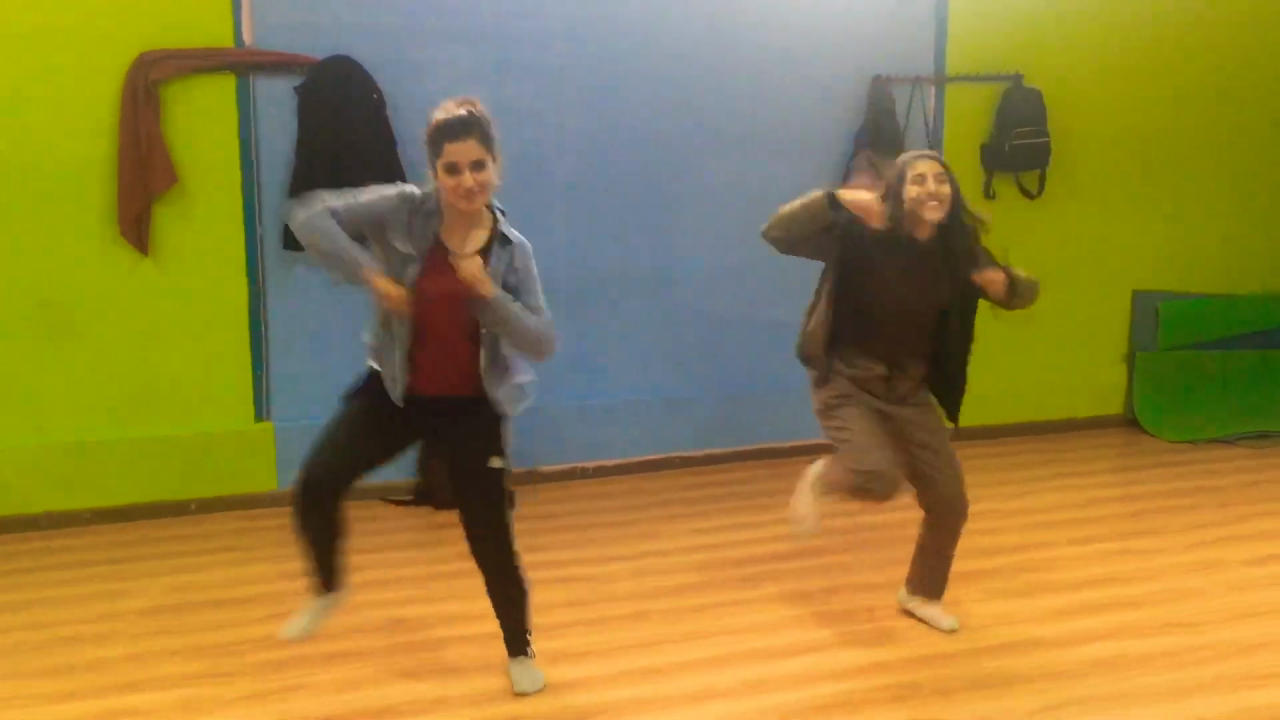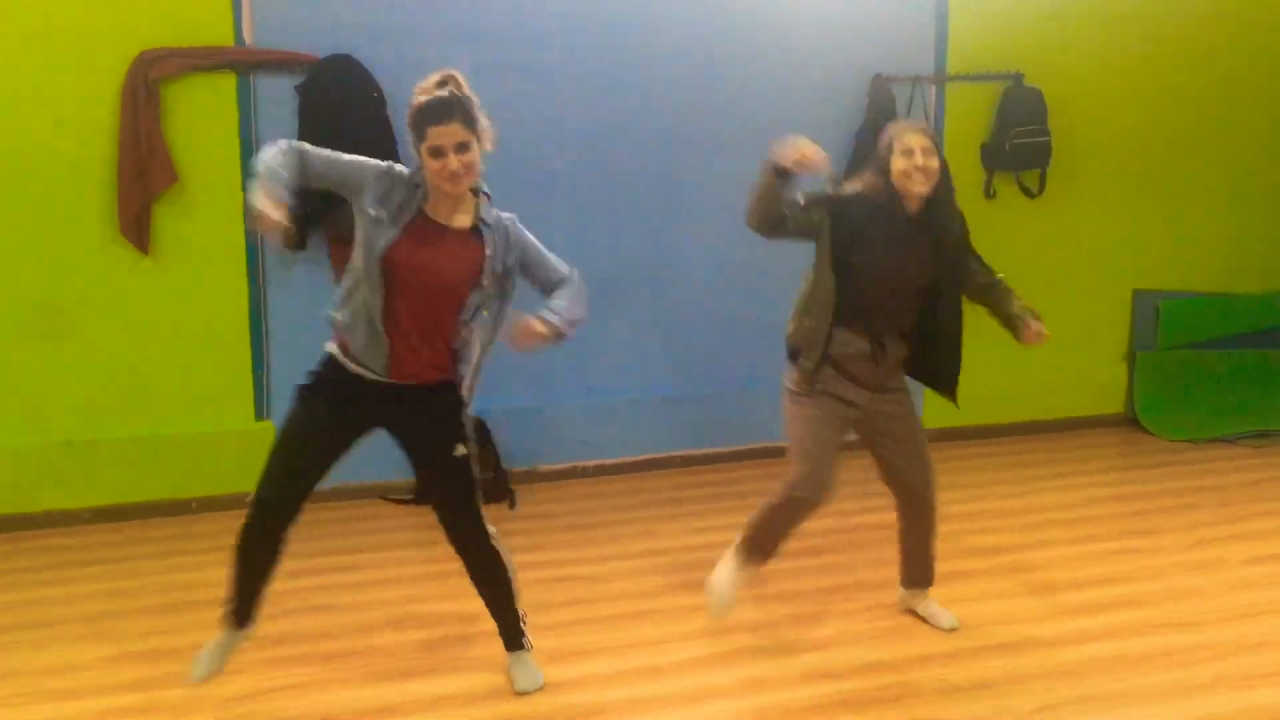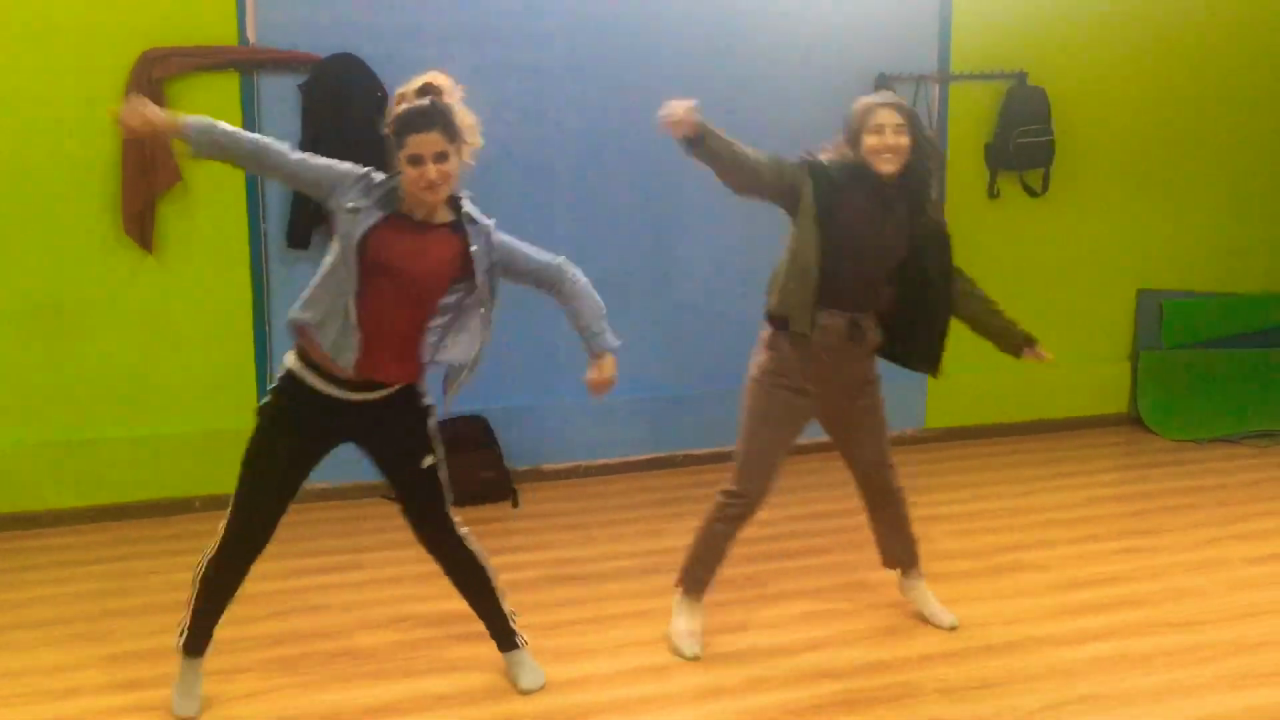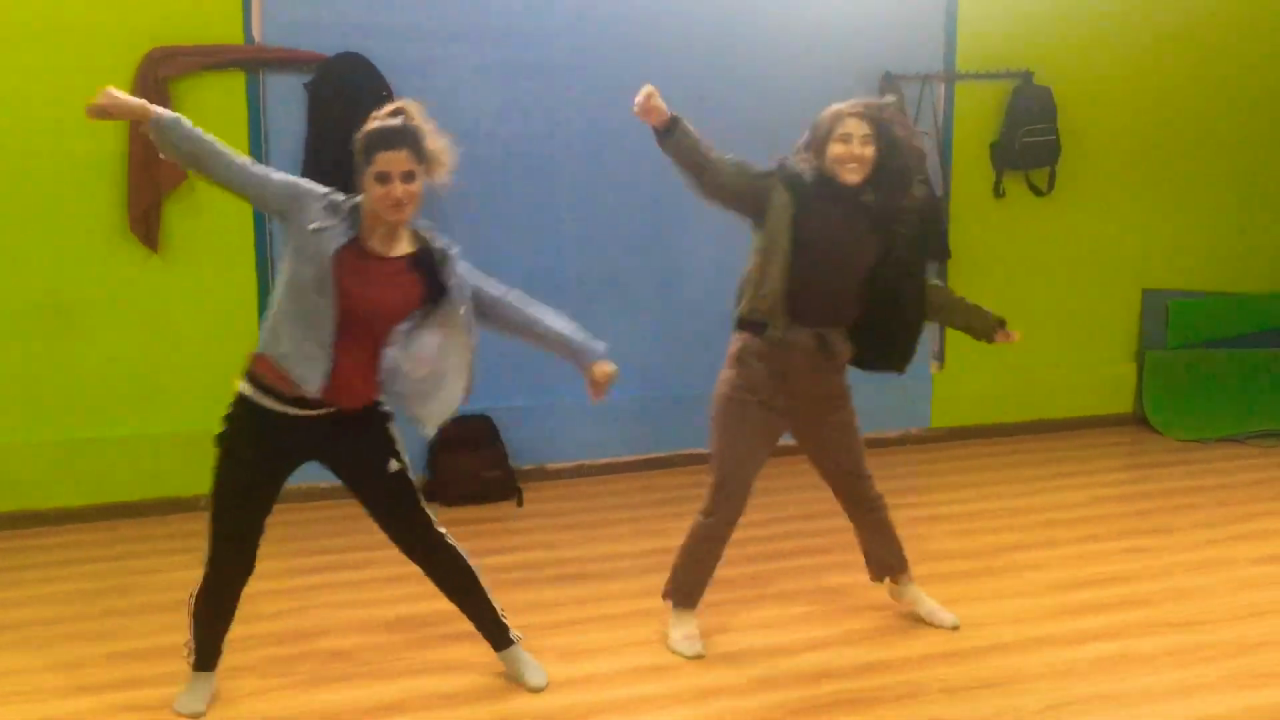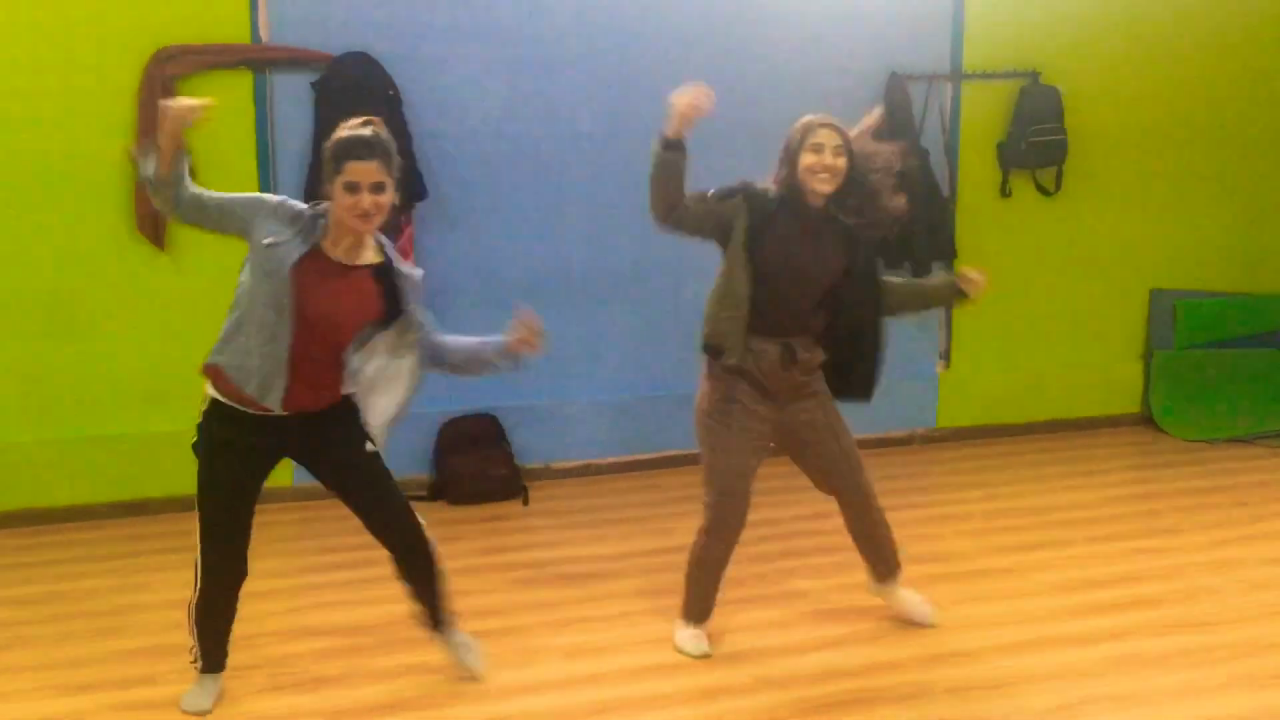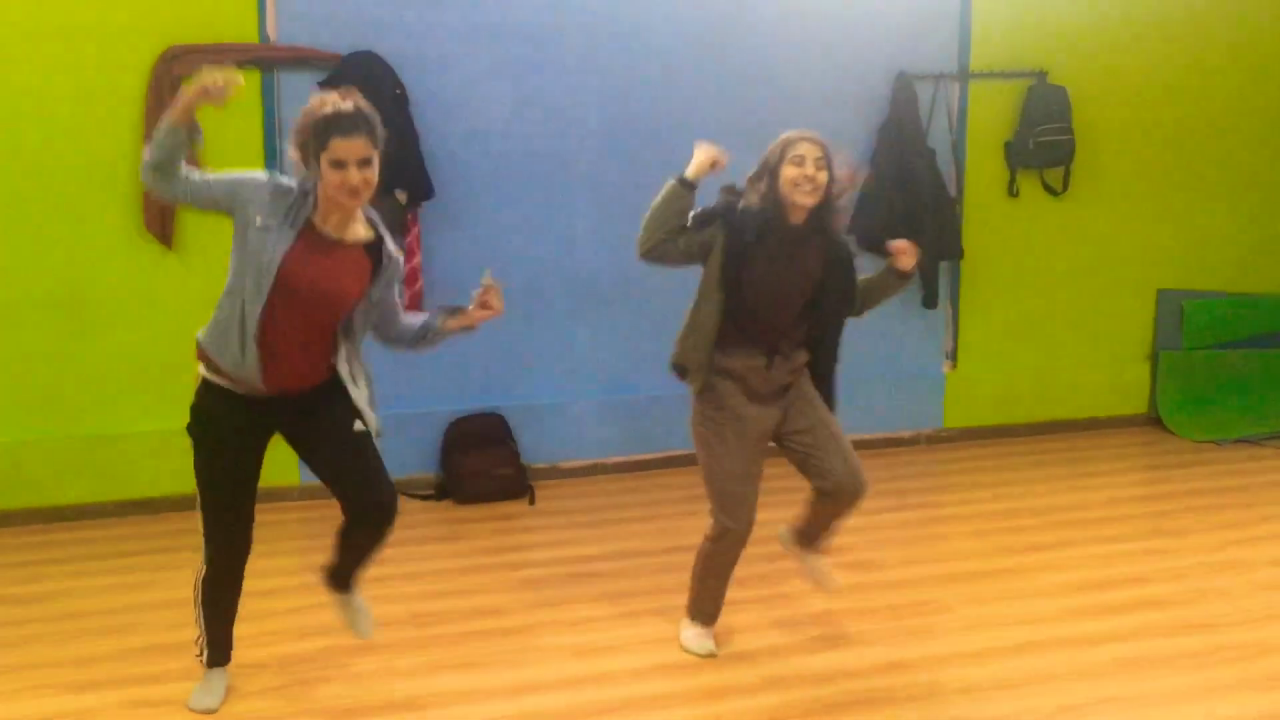
dt=0.1s
person 1, frame 1
left shoulder: (512, 249)
right shoulder: (403, 209)
left elbow: (539, 342)
right elbow: (310, 213)
left wrist: (487, 292)
right wrist: (371, 276)
left hip: (467, 406)
right hip: (391, 388)
left knee: (491, 541)
right knee: (314, 489)
left ankle: (519, 650)
right ankle: (326, 590)
person 1, frame 2
left shoulder: (499, 233)
right shoulder: (385, 191)
left elbow: (567, 286)
right elbow: (294, 153)
left wrist: (549, 324)
right wrist: (268, 195)
left hip: (428, 393)
right hip: (347, 376)
left knee: (467, 526)
right knee: (272, 501)
left ankle: (517, 646)
right ankle: (238, 624)
person 1, frame 3
left shoulder: (476, 238)
right shoulder: (360, 193)
left elbow: (563, 278)
right elbow: (268, 154)
left wrist: (602, 348)
right wrist: (175, 125)
left hip: (392, 403)
right hip: (309, 391)
left knee: (440, 534)
right knee: (246, 528)
left ankle: (511, 645)
right ankle: (193, 653)
person 1, frame 4
left shoulder: (436, 268)
right shoulder: (317, 214)
left elbow: (514, 310)
right elbow: (221, 166)
left wrist: (590, 355)
right wrist: (146, 114)
left hip: (352, 421)
right hip: (266, 414)
left knee: (424, 541)
right knee: (228, 561)
left ankle: (505, 644)
person 1, frame 5
left shoulder: (395, 280)
right shoulder: (280, 222)
left elbow: (433, 350)
right elbow: (178, 201)
left wrist: (507, 347)
right wrist: (170, 142)
left hip: (326, 416)
right hip: (237, 415)
left knee: (403, 530)
right knee: (222, 563)
left ankle: (443, 625)
right ankle: (210, 668)
person 1, frame 6
left shoulder: (381, 257)
right shoulder: (267, 203)
left elbow: (394, 329)
right elbow: (165, 179)
left wrist: (463, 317)
right wrist: (185, 109)
left hip: (316, 395)
right hip: (230, 394)
left knee: (376, 508)
right knee: (227, 544)
left ankle: (343, 582)
right ankle: (215, 663)
person 2, frame 1
left shoulder: (960, 250)
right shoulder: (859, 238)
left elbow: (1024, 292)
right elbow: (777, 233)
left wrist: (1006, 282)
right wrist: (836, 201)
left hip: (909, 390)
right hip: (847, 385)
left knee: (952, 502)
right knee: (875, 478)
left ankle: (921, 594)
right ankle: (823, 478)
person 2, frame 2
left shoulder: (943, 232)
right shoulder: (849, 211)
left elbow: (981, 283)
right elbow: (765, 220)
left wrist: (1022, 321)
right wrist: (782, 168)
left hip: (885, 377)
right hip: (825, 370)
left knee: (918, 492)
right knee: (810, 488)
left ankle: (917, 589)
right ankle: (744, 555)
person 2, frame 3
left shoulder: (914, 212)
right shoulder: (821, 184)
left elbow: (952, 286)
right elbow: (741, 171)
left wrist: (1016, 340)
right wrist: (697, 133)
left hip: (853, 361)
right hip: (791, 355)
left knee: (879, 480)
right knee: (748, 488)
left ankle: (911, 582)
right ankle: (689, 601)
person 2, frame 4
left shoulder: (883, 218)
right shoulder: (787, 193)
left elbow: (912, 289)
right elbow: (712, 176)
left wrist: (988, 324)
right wrist: (667, 125)
left hip: (823, 375)
right hip: (761, 366)
left knee: (857, 488)
right knee: (726, 502)
left ankle: (903, 587)
right ankle: (681, 609)
person 2, frame 5
left shoulder: (848, 230)
right shoulder: (753, 211)
left elbow: (876, 297)
right elbow: (671, 212)
left wrist: (951, 286)
right wrist: (674, 137)
left hip: (804, 380)
right hip: (738, 380)
left knee: (855, 490)
right knee: (726, 512)
left ankle: (889, 584)
right ankle: (692, 618)
person 2, frame 6
left shoulder: (826, 242)
right shoulder: (734, 225)
left elbow: (846, 301)
right elbow: (653, 248)
left wrist: (894, 272)
right wrist: (688, 179)
left hip: (791, 382)
right hip: (728, 384)
left knee: (845, 483)
right knee: (733, 520)
left ankle: (806, 543)
right ankle: (699, 618)
